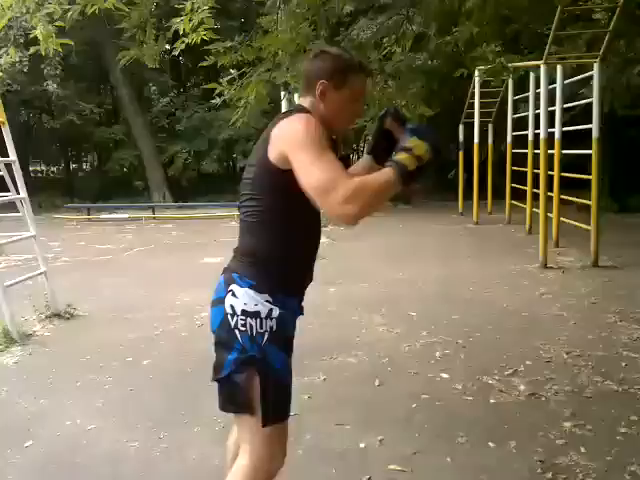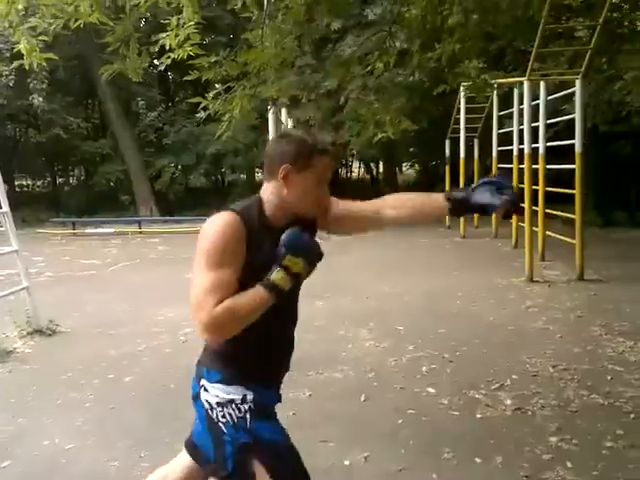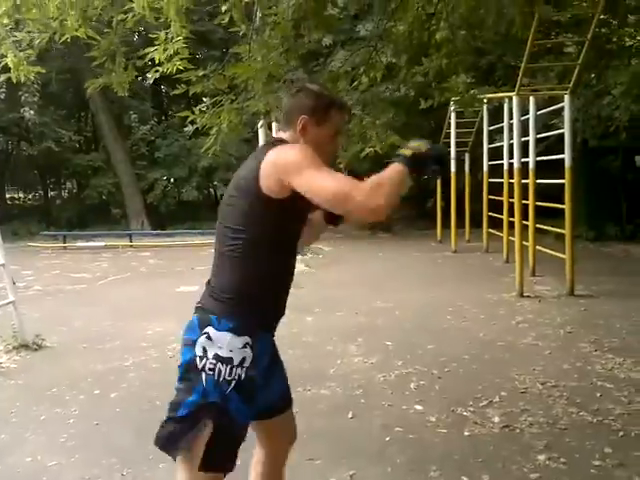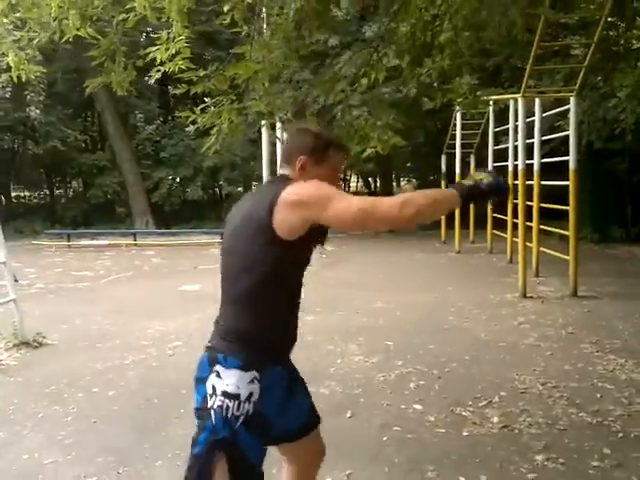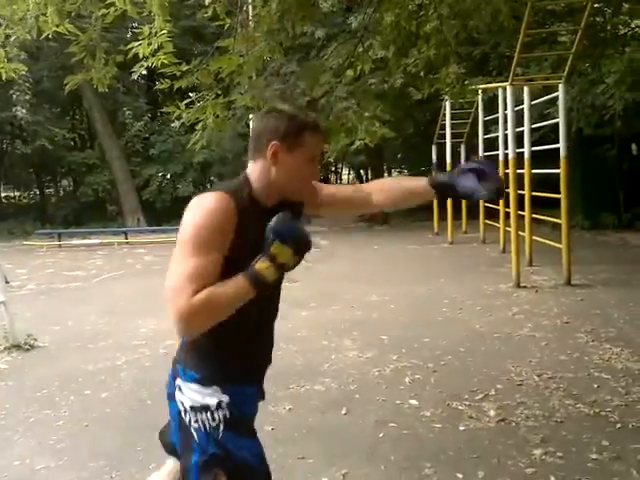
dt=0.3s
person 1, frame 1
left shoulder: (308, 134)
right shoulder: (298, 130)
left elbow: (347, 192)
right elbow: (346, 206)
left wrist: (381, 148)
right wrist: (408, 159)
left hip: (261, 303)
right hip: (255, 304)
left knee: (255, 425)
right knee: (267, 444)
person 1, frame 2
left shoulder: (306, 215)
right shoulder: (226, 227)
left elbow: (386, 210)
right elbow: (211, 325)
left wrist: (463, 201)
right wrist: (283, 277)
left hip: (248, 385)
right hip: (230, 391)
person 1, frame 3
left shoulder: (270, 167)
right shoulder: (286, 159)
left elbow: (290, 241)
right elbow: (369, 203)
left wrist: (331, 214)
right wrist: (410, 158)
left hip: (249, 336)
right hip: (226, 338)
left knee: (280, 434)
person 1, frame 4
left shoulder: (257, 204)
right shoulder: (298, 197)
right elbow: (395, 212)
right wrist: (471, 189)
left hip: (268, 367)
right hip: (237, 373)
person 1, frame 5
left shoulder: (290, 197)
right shoulder: (213, 210)
left elbow: (369, 194)
right elbow: (188, 318)
left wrist: (448, 185)
right wrist: (268, 263)
left hip: (236, 384)
right hip: (206, 391)
